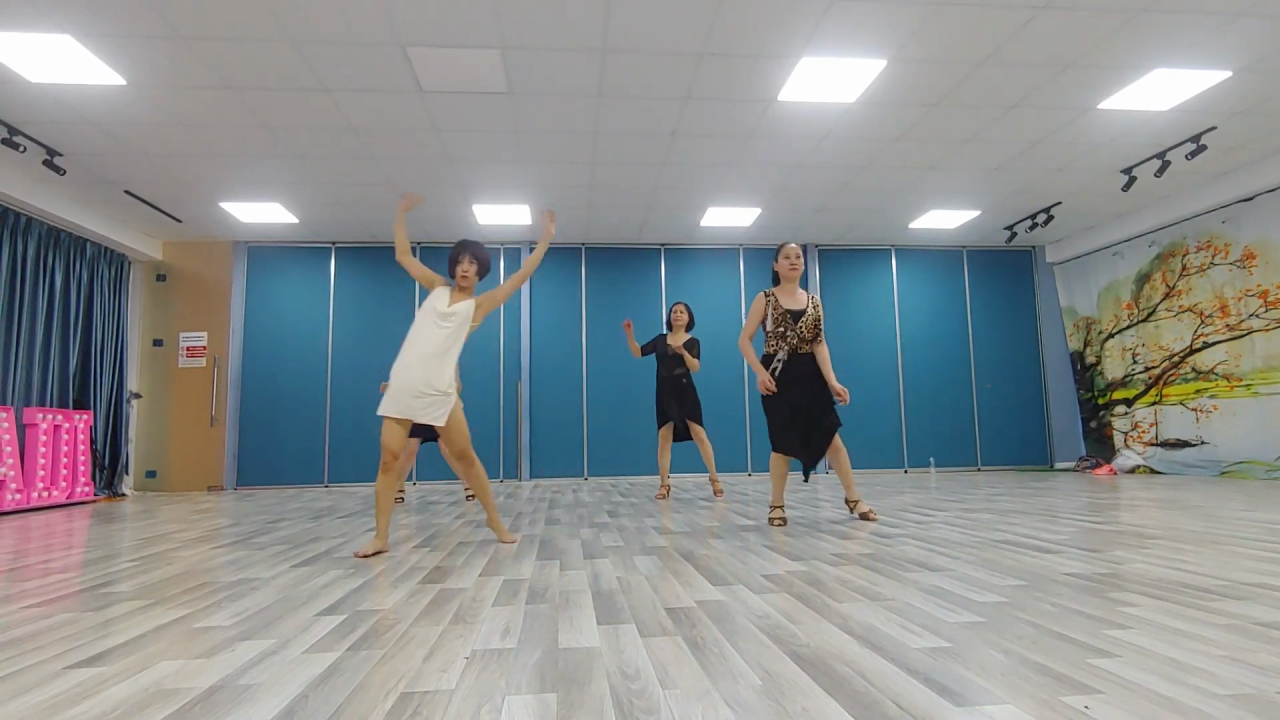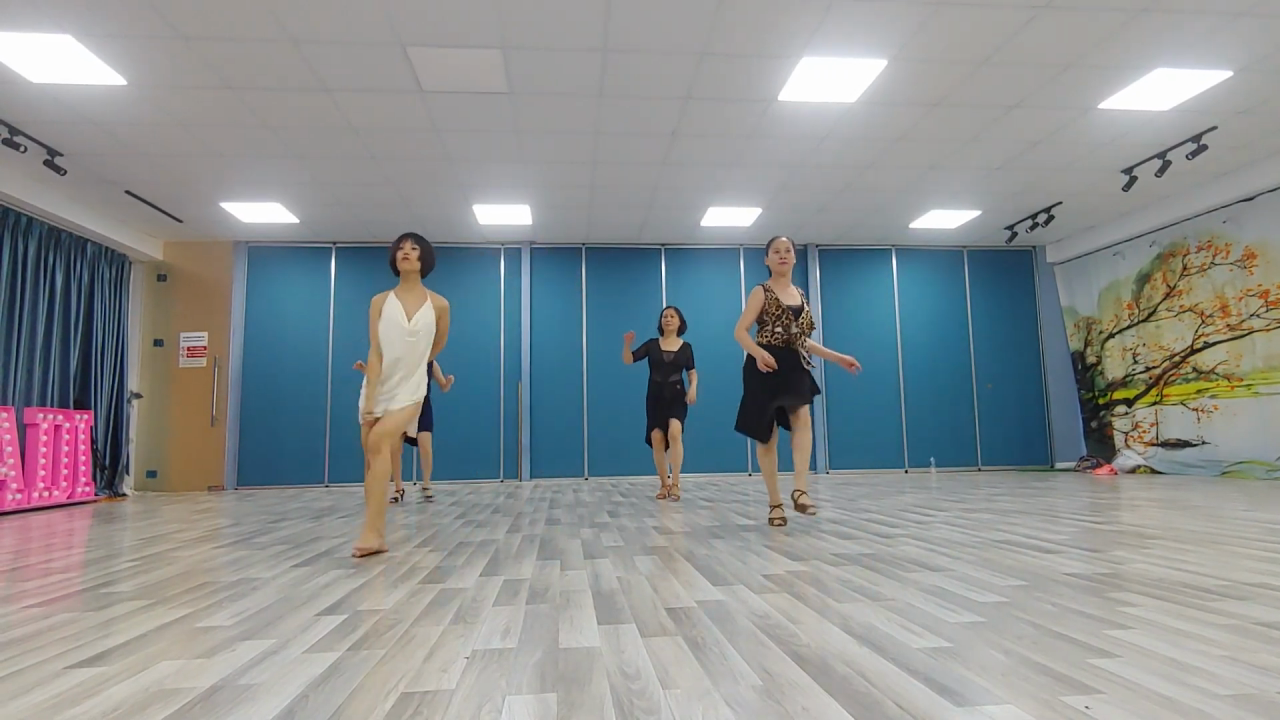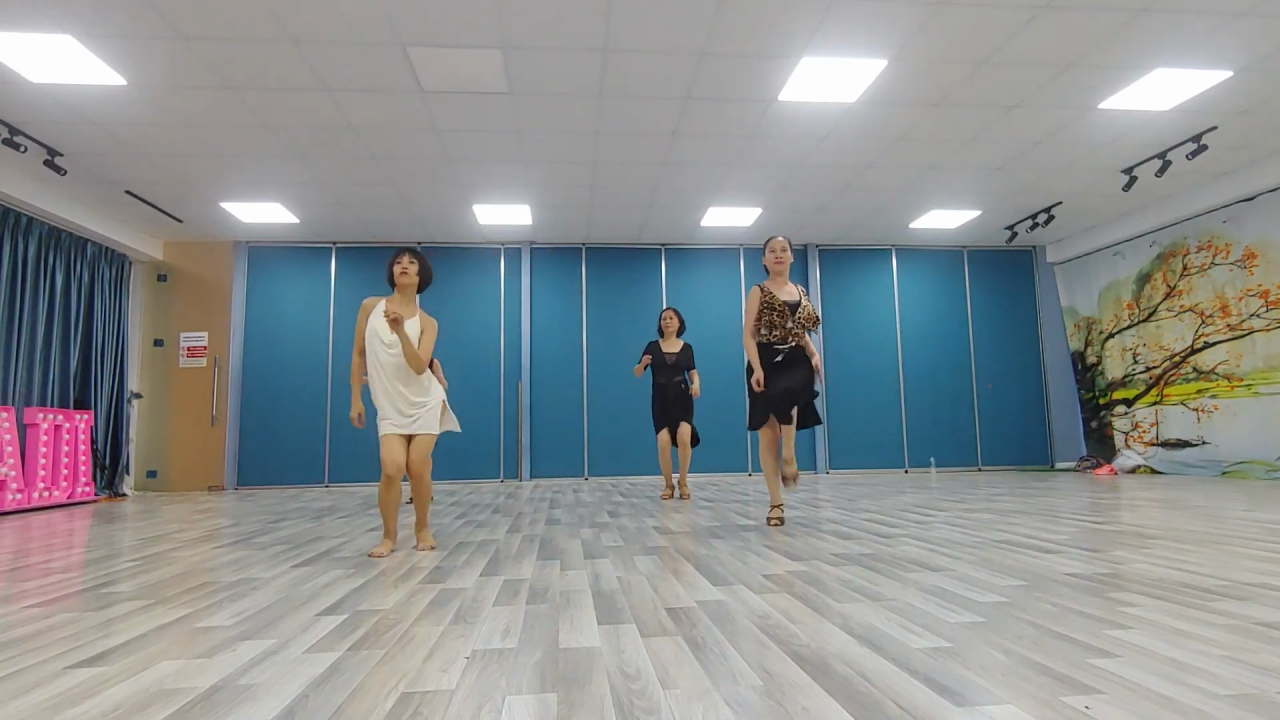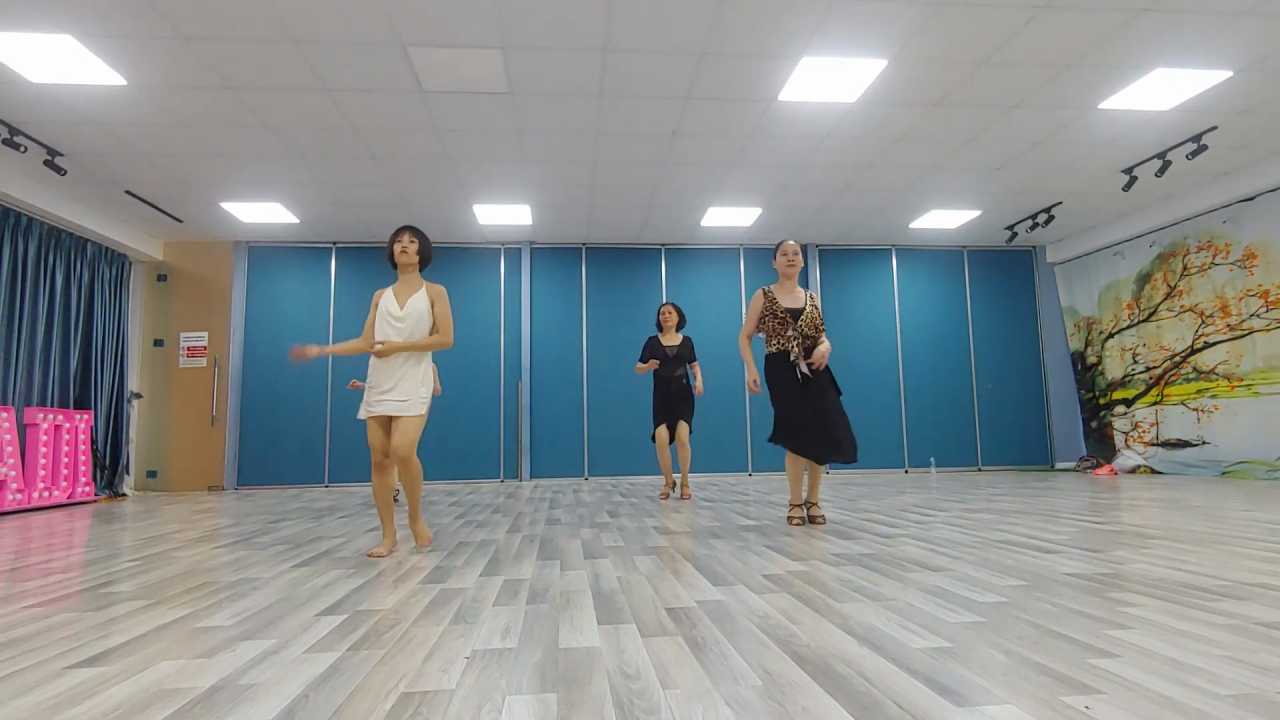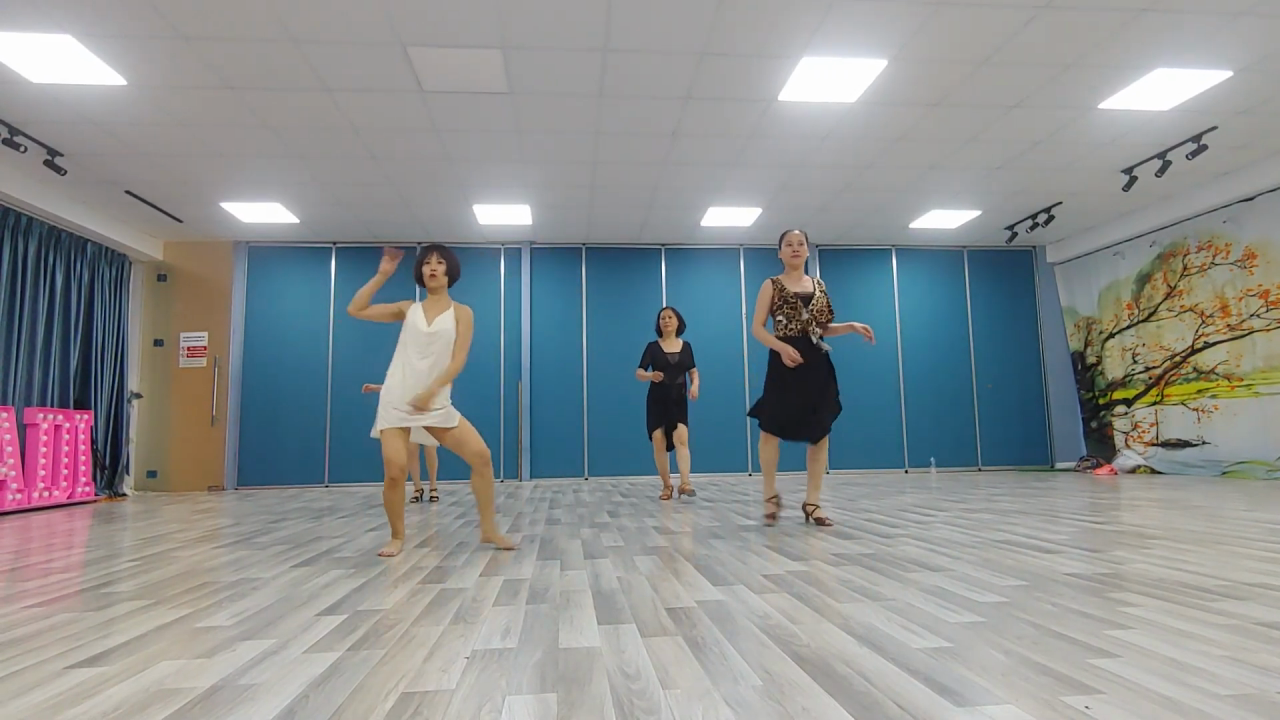
dt=0.5s
person 1, frame 1
left shoulder: (480, 304)
right shoulder: (437, 288)
left elbow: (523, 274)
right elbow: (404, 256)
left wrist: (545, 237)
right wrist: (402, 214)
left hip: (439, 391)
right hip: (403, 384)
left knee: (465, 455)
right knee: (389, 458)
left ankle: (495, 520)
right ankle: (381, 536)
person 1, frame 2
left shoulder: (438, 305)
right shoulder: (380, 301)
right elbow: (375, 352)
right wrist: (371, 397)
left hip: (409, 392)
right hip: (378, 392)
left knee: (379, 440)
right knee: (375, 454)
left ankle: (372, 530)
right ankle: (377, 537)
person 1, frame 3
left shoulder: (427, 323)
right shoulder: (369, 306)
left elbow: (420, 367)
right elbow: (358, 355)
left wrist: (400, 332)
right wrist: (355, 399)
left hip: (425, 403)
right hip: (390, 408)
left knee: (418, 468)
right knee: (392, 470)
left ankle: (422, 528)
right ankle: (389, 535)
person 1, frame 4
left shoulder: (434, 292)
right shoulder: (380, 296)
left elbow: (445, 338)
right elbow: (364, 342)
left wrist: (398, 346)
right wrist: (322, 351)
left hip: (413, 384)
right hip: (379, 385)
left knee: (403, 450)
right knee: (380, 459)
left ankle: (416, 518)
right ankle: (388, 533)
person 1, frame 5
left shoulder: (462, 313)
right shoulder: (407, 309)
left elbow: (459, 360)
right elbow: (356, 311)
left wrist: (432, 390)
right wrist: (382, 275)
left hip: (438, 403)
right hip: (396, 401)
left knee: (481, 455)
right knee: (395, 471)
left ankle: (489, 529)
right ankle: (397, 536)
person 2, frame 1
left shoulder: (813, 302)
right shoulder: (764, 299)
left elbow: (819, 344)
right elbow: (744, 340)
left wrist: (832, 381)
right wrist: (759, 372)
left hip: (809, 374)
right hip: (778, 376)
left knee: (829, 436)
right knee: (784, 442)
left ankle: (853, 498)
right ankle: (777, 505)
person 2, frame 2
left shoulder: (800, 295)
right shoulder: (761, 292)
right elbow: (740, 332)
left wrist: (837, 357)
right wrist: (757, 352)
left hip: (793, 365)
right hip: (764, 367)
left knee: (802, 417)
right knee: (765, 434)
left ankle: (800, 491)
right ankle: (775, 503)
person 2, frame 3
left shoulder: (801, 292)
right shoulder: (758, 292)
right elbow: (749, 335)
left wrist: (814, 354)
right wrist: (757, 368)
left hip: (795, 361)
right hip: (766, 361)
left knee: (786, 397)
right knee: (768, 431)
left ankle: (788, 455)
right ankle: (775, 503)
person 2, frame 4
left shoulder: (811, 298)
right shoulder: (763, 296)
left elbow: (821, 336)
right elbow: (744, 337)
left wrist: (825, 347)
right wrist: (751, 369)
left hip: (813, 370)
right hip: (781, 371)
left knee: (825, 431)
right knee: (795, 438)
left ankle: (812, 496)
right ankle: (796, 503)
person 2, frame 5
left shoulder: (818, 285)
right shoulder: (771, 285)
right elbow: (757, 327)
left wrist: (851, 326)
right wrist: (781, 347)
left hip: (816, 360)
right hip: (785, 362)
left knee: (821, 432)
right knee: (771, 428)
left ankle: (812, 502)
right ankle: (771, 495)
person 3, frame 1
left shoulder: (692, 342)
right shoulder: (660, 339)
left elbow: (695, 367)
right elbow: (638, 353)
left wrist: (683, 352)
right wrist: (629, 334)
left hip: (685, 392)
right hip: (664, 394)
left knee: (699, 434)
right knee: (664, 438)
left ankle: (714, 478)
right ankle: (664, 485)
person 3, frame 2
left shoulder: (685, 347)
right shoulder: (652, 344)
left elbow: (692, 372)
right elbow: (628, 360)
left wrist: (693, 388)
right wrist: (627, 345)
left hip: (677, 398)
right hip: (655, 398)
left knee: (674, 434)
right knee: (657, 440)
left ankle: (675, 484)
right ankle: (664, 485)
person 3, frame 3
left shoulder: (686, 348)
right shoulder: (653, 347)
left elbow: (692, 372)
right elbow: (637, 373)
left wrist: (695, 383)
right wrist: (642, 364)
left hip: (682, 399)
right hip: (660, 401)
left knee: (684, 439)
right knee: (663, 443)
left ankle: (683, 483)
right ankle: (668, 485)
person 3, frame 4
left shoulder: (686, 341)
right shoulder: (652, 341)
left elbow: (694, 365)
right elbow: (638, 368)
left wrist: (699, 380)
right wrist: (648, 366)
left hip: (683, 395)
right hip: (662, 397)
left knee: (682, 438)
right knee: (661, 439)
left ankle: (685, 484)
right ankle: (668, 481)
person 3, frame 5
left shoulder: (686, 346)
right shoulder: (653, 347)
left elbow: (693, 371)
right elbow: (639, 373)
left wrist: (695, 385)
right wrist: (650, 375)
left hip: (679, 400)
right hip: (657, 400)
left knee: (681, 438)
right knee: (658, 441)
left ankle: (685, 483)
right ankle: (667, 485)
